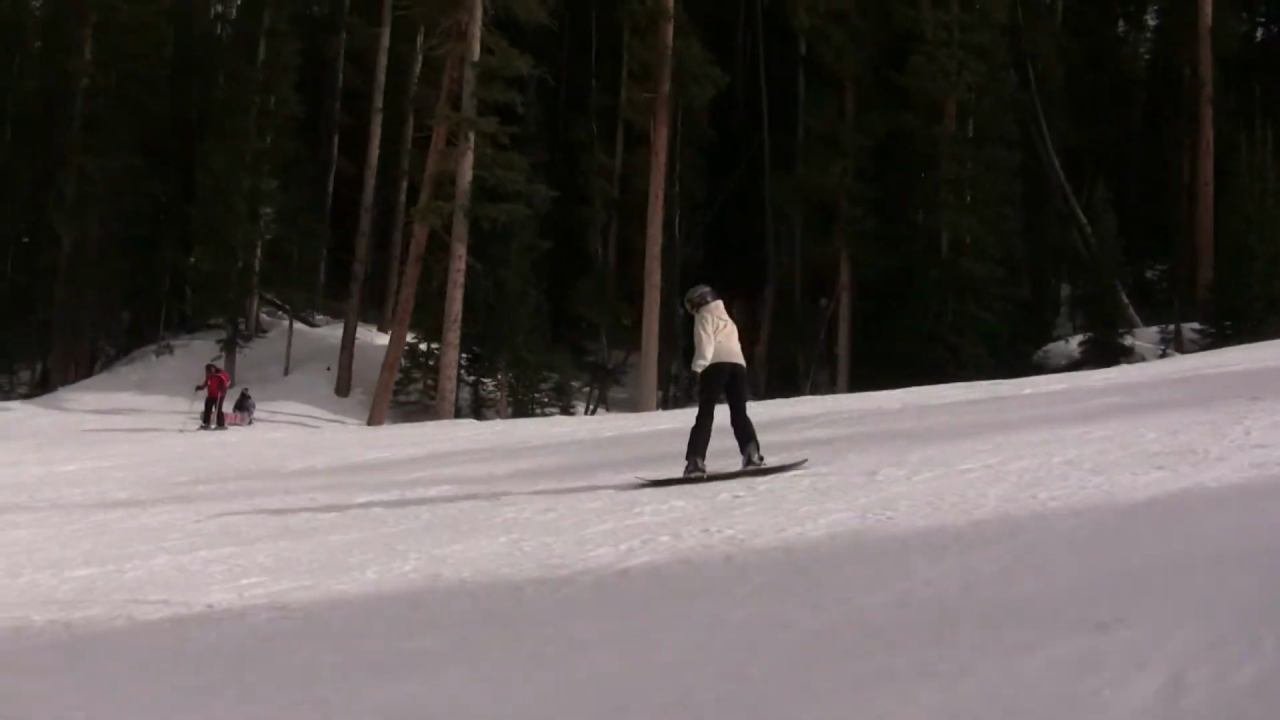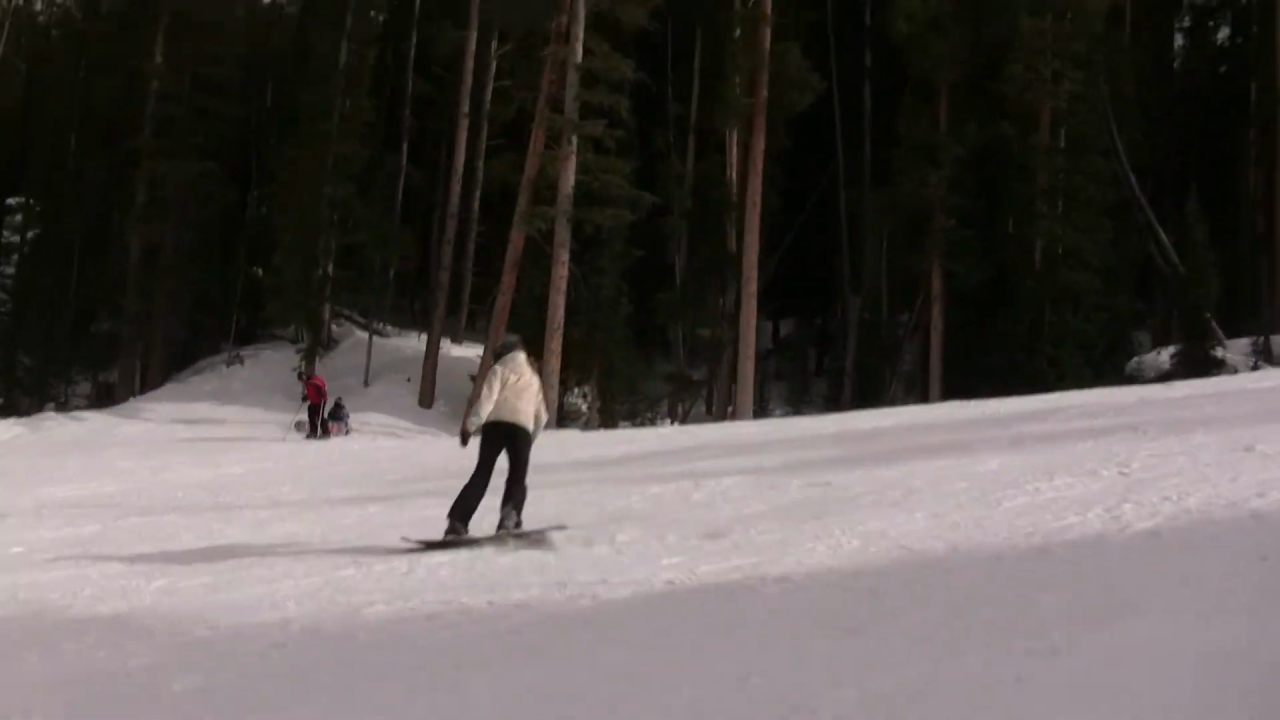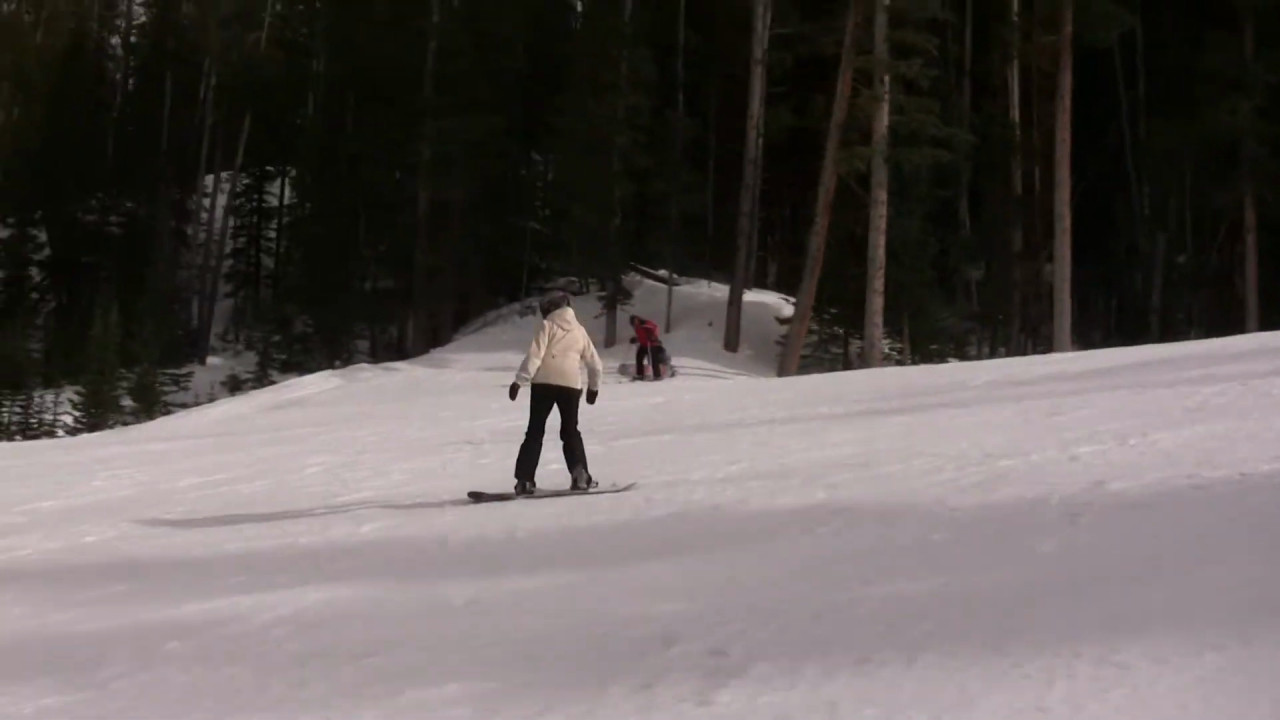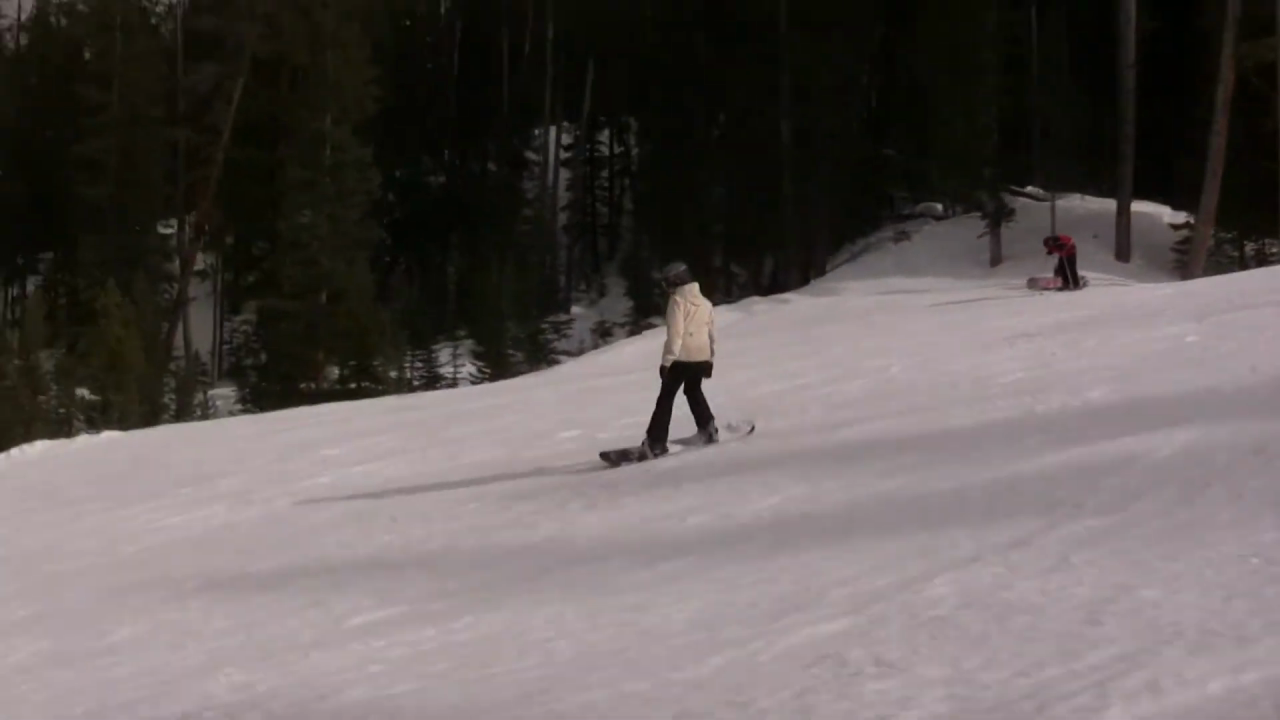
dt=0.7s
person 1, frame 1
left shoulder: (705, 316)
right shoulder: (728, 320)
left elbow: (705, 343)
left wrist: (697, 367)
left hip: (715, 366)
right hip: (738, 366)
left knee: (704, 416)
right knee: (739, 415)
left ankle: (695, 461)
right ankle: (751, 453)
person 1, frame 2
left shoulder: (499, 370)
right shoulder: (533, 376)
left elbow: (487, 399)
right elbow: (541, 416)
left wrist: (471, 425)
right wrist: (530, 439)
left hip: (496, 424)
right hip: (522, 428)
left knee: (480, 476)
right knee: (517, 479)
left ankle: (457, 522)
right ankle: (509, 517)
person 1, frame 3
left shoulder: (547, 325)
right shoulder: (579, 330)
left elbow: (534, 356)
right elbow: (596, 364)
left wrist: (519, 380)
right wrist: (593, 386)
left hip: (544, 383)
right hip: (570, 385)
left knee: (535, 432)
right knee: (570, 432)
left ankle: (525, 481)
right ankle: (580, 476)
person 1, frame 4
left shoulder: (677, 300)
right shoulder: (704, 302)
left elbow: (675, 334)
right elbow: (711, 333)
left wrist: (666, 361)
right wrist: (710, 358)
left hip: (682, 357)
right hip: (702, 357)
left knee: (666, 398)
right knee: (694, 392)
left ankle: (656, 443)
right ankle: (708, 428)
